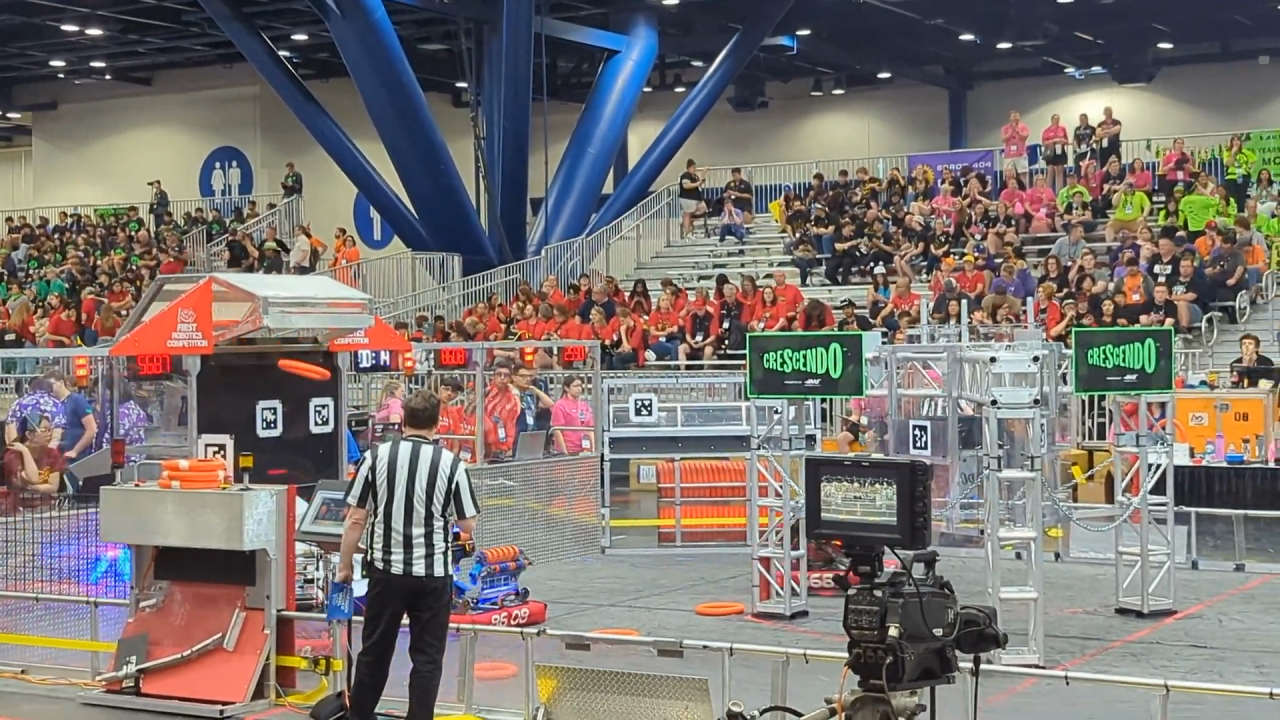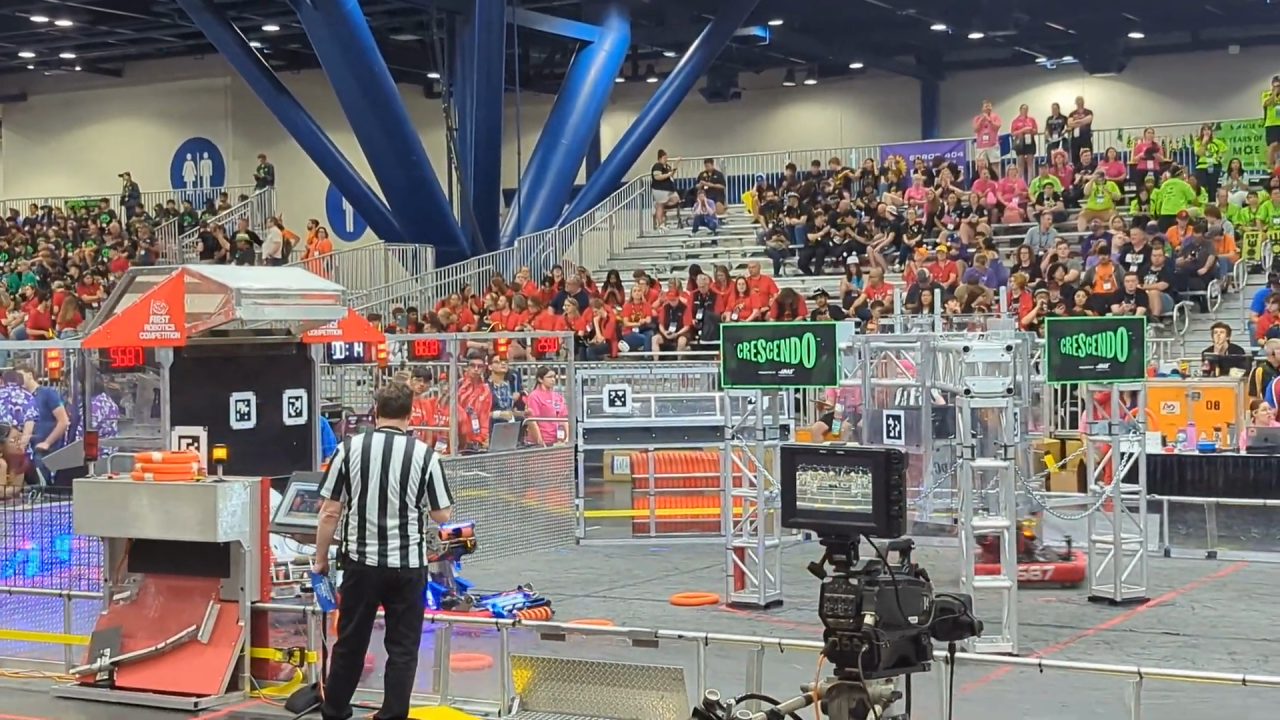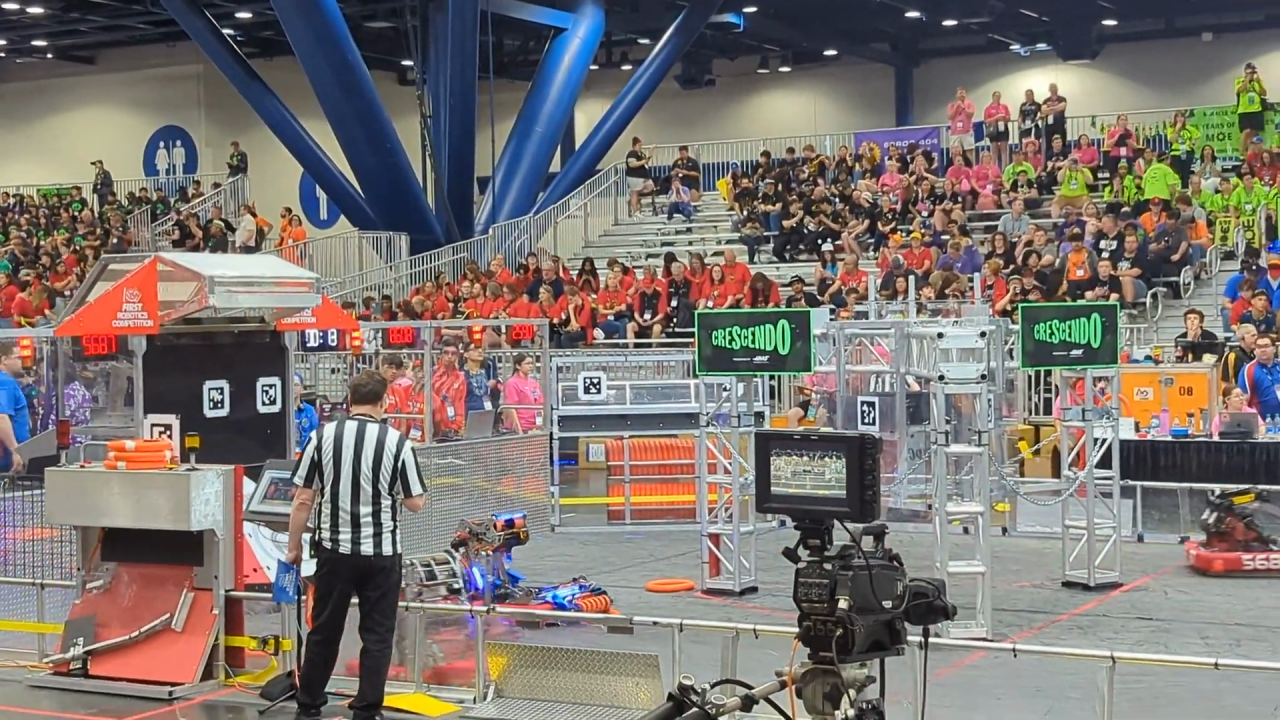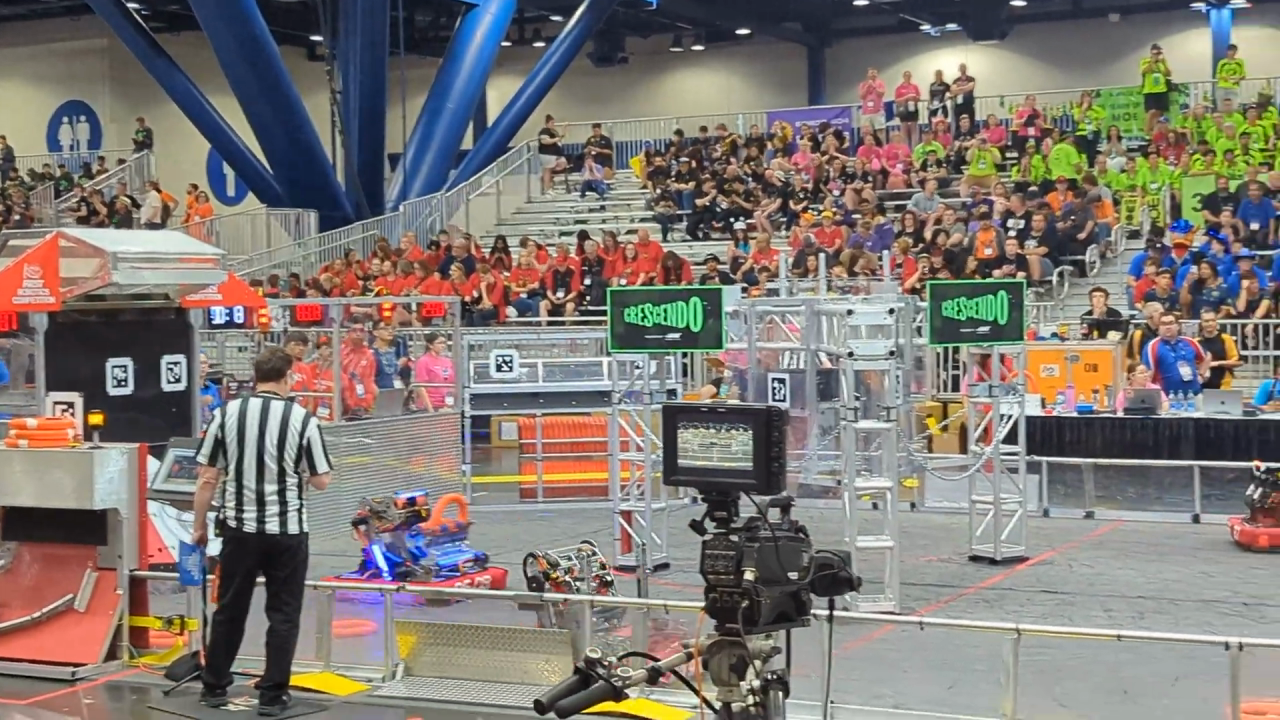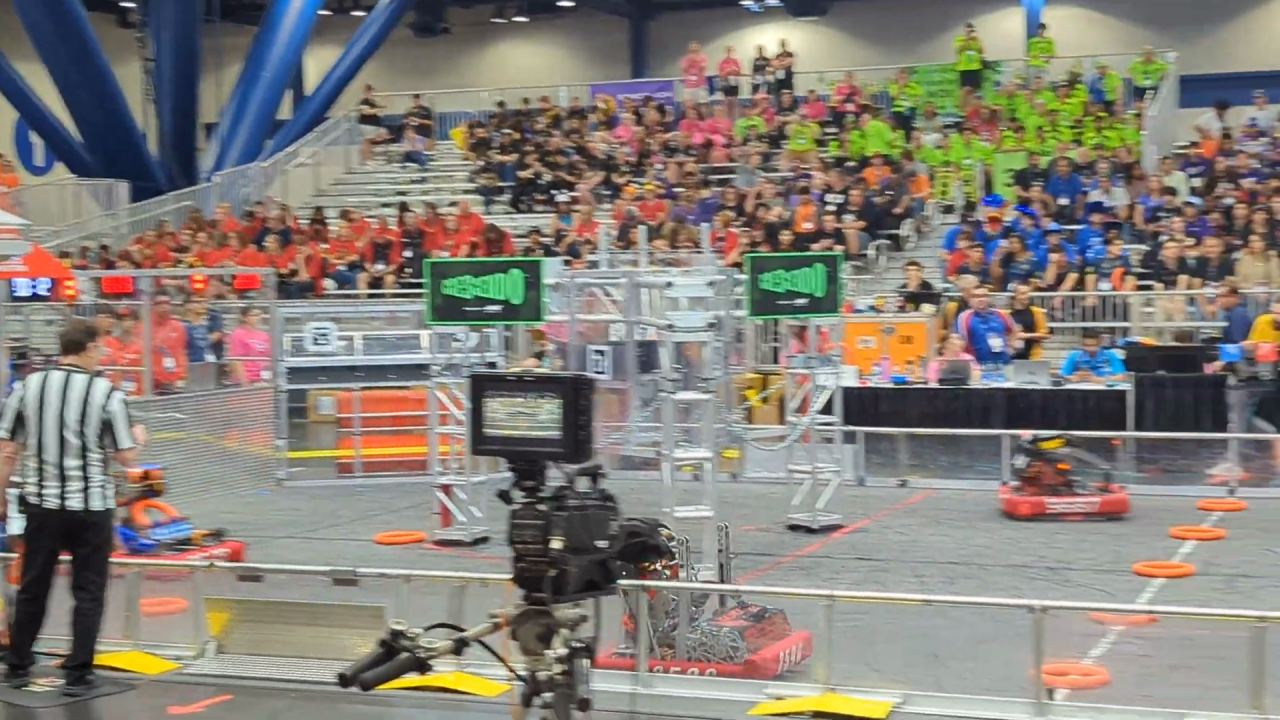
dt=0.5s
person 1, frame 1
left shoulder: (376, 457)
right shoulder: (451, 463)
left elbow: (355, 520)
right elbow: (468, 526)
left wrist: (345, 566)
left hip: (386, 570)
right hip: (432, 573)
left knee: (374, 651)
right knee: (427, 657)
person 1, frame 2
left shoulder: (349, 448)
right shoulder: (424, 454)
left elbow: (330, 512)
right elbow: (442, 516)
left wrist: (321, 558)
left hip: (360, 562)
right hip: (407, 565)
left knee: (349, 643)
right knee: (402, 648)
person 1, frame 3
left shoulder: (322, 436)
right shoulder: (397, 442)
left elbow: (303, 500)
right elbow: (416, 503)
left wrist: (294, 547)
left hip: (334, 550)
right hip: (381, 553)
left knee: (323, 630)
right knee: (377, 635)
person 1, frame 4
left shoulder: (227, 413)
right shoulder: (303, 419)
left elbow: (208, 478)
right elbow: (321, 481)
left wrist: (199, 525)
right wrist: (323, 462)
left hip: (239, 529)
right hip: (287, 532)
left knee: (229, 610)
right knee: (283, 615)
left ankle: (214, 687)
right ankle: (272, 694)
person 1, frame 5
right shoulder: (107, 393)
right elbow: (126, 456)
right wrist: (137, 437)
left hip: (43, 505)
right hip: (90, 508)
left knee: (32, 587)
right knee: (88, 592)
right ankle: (78, 674)
